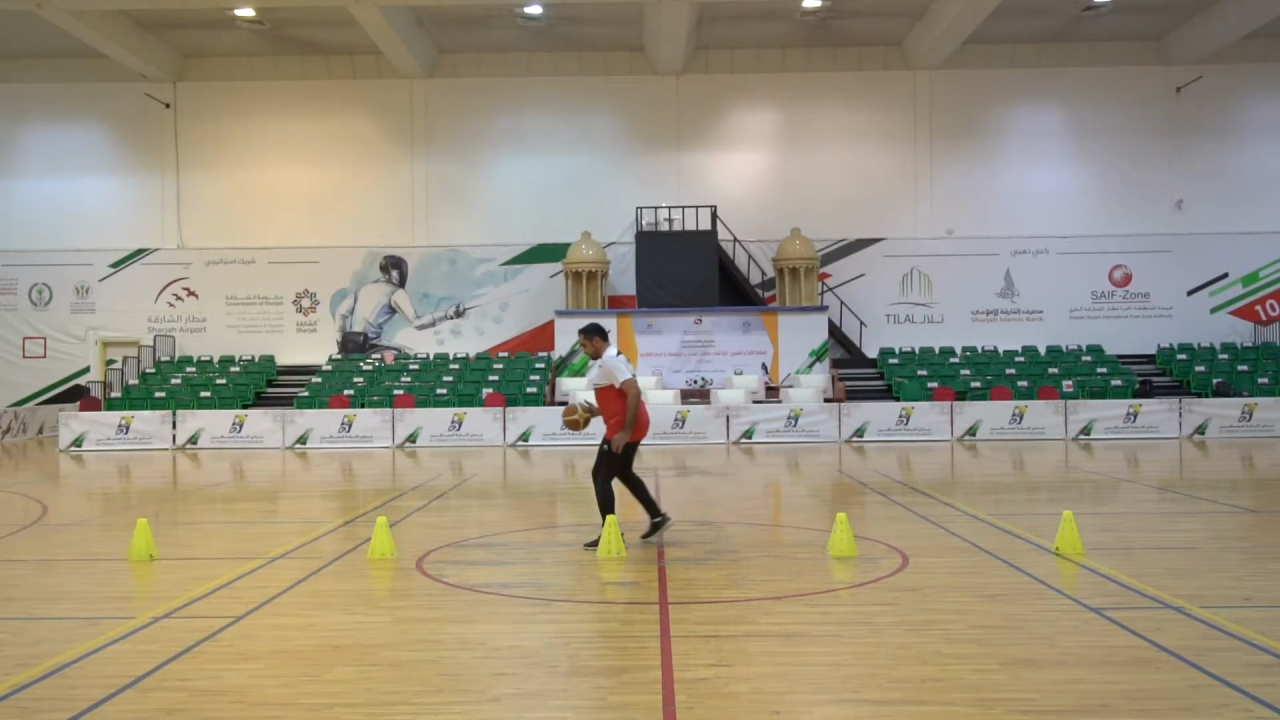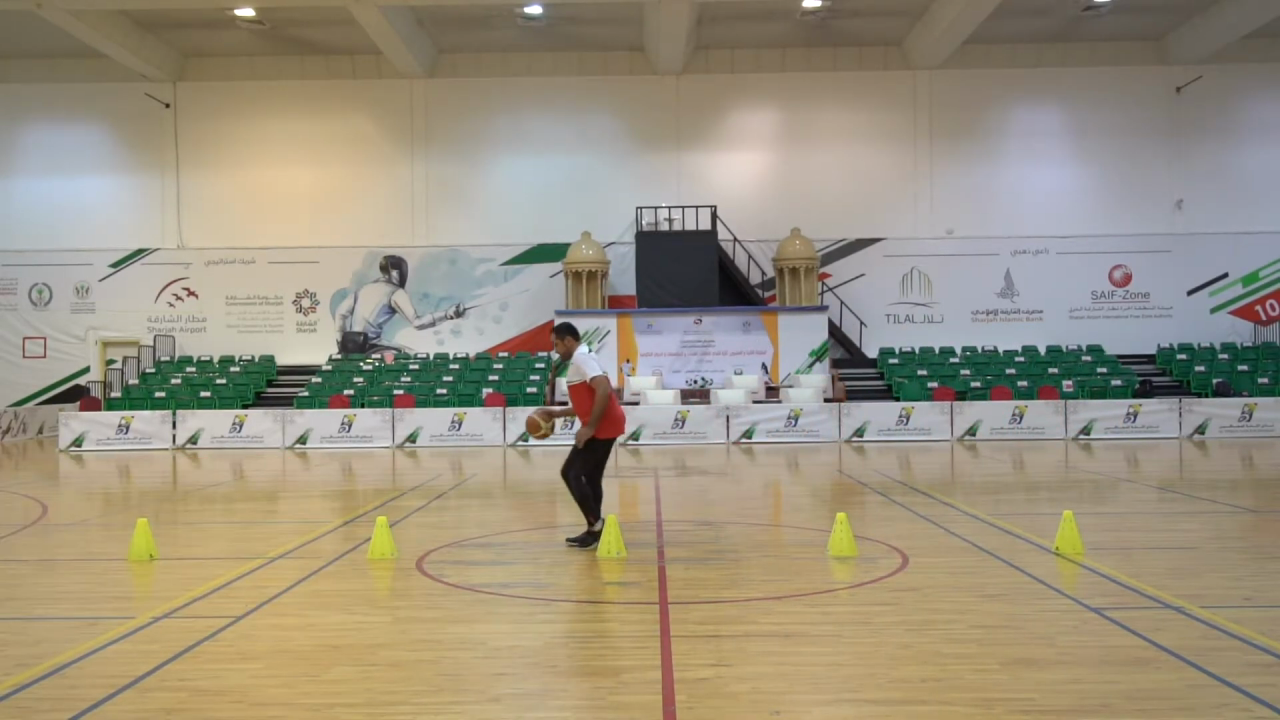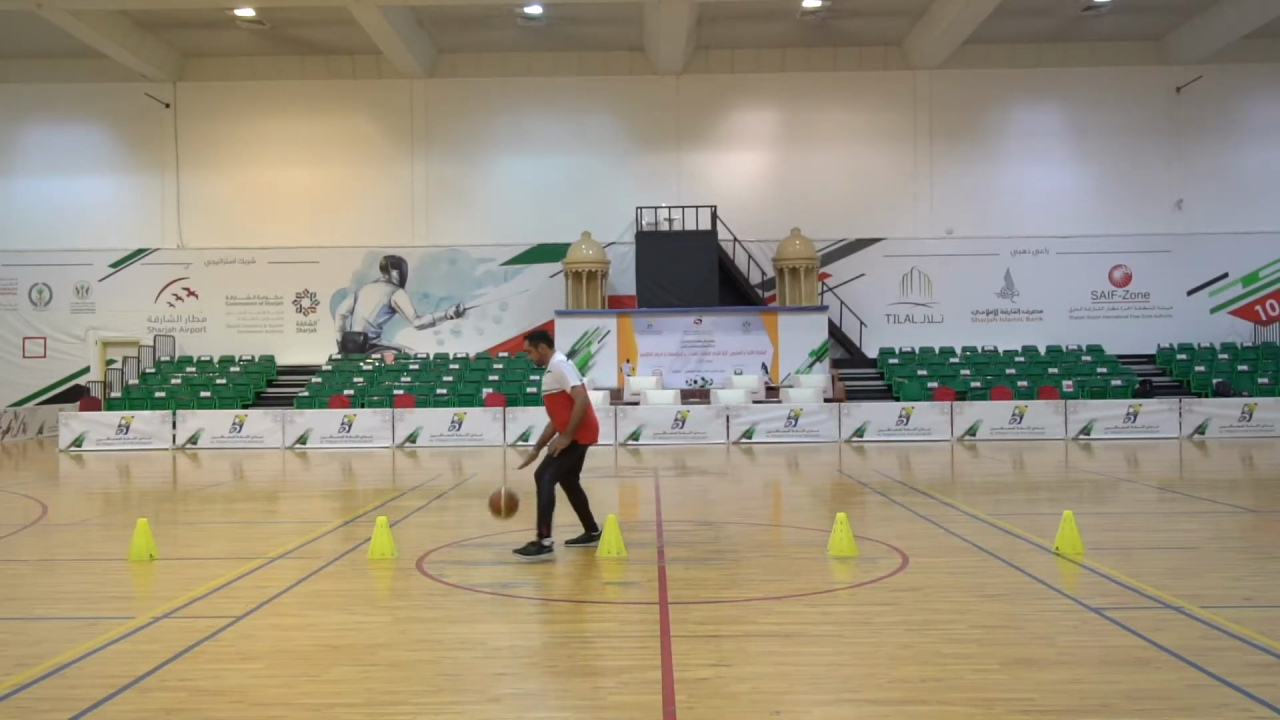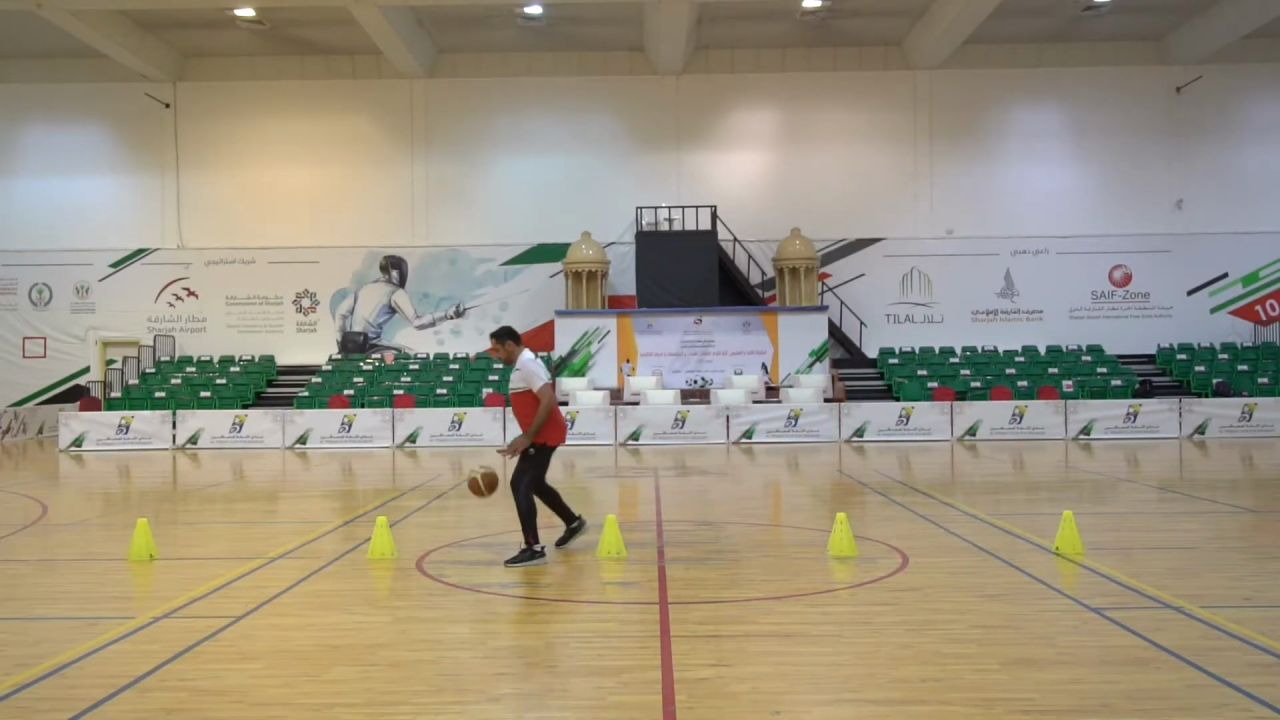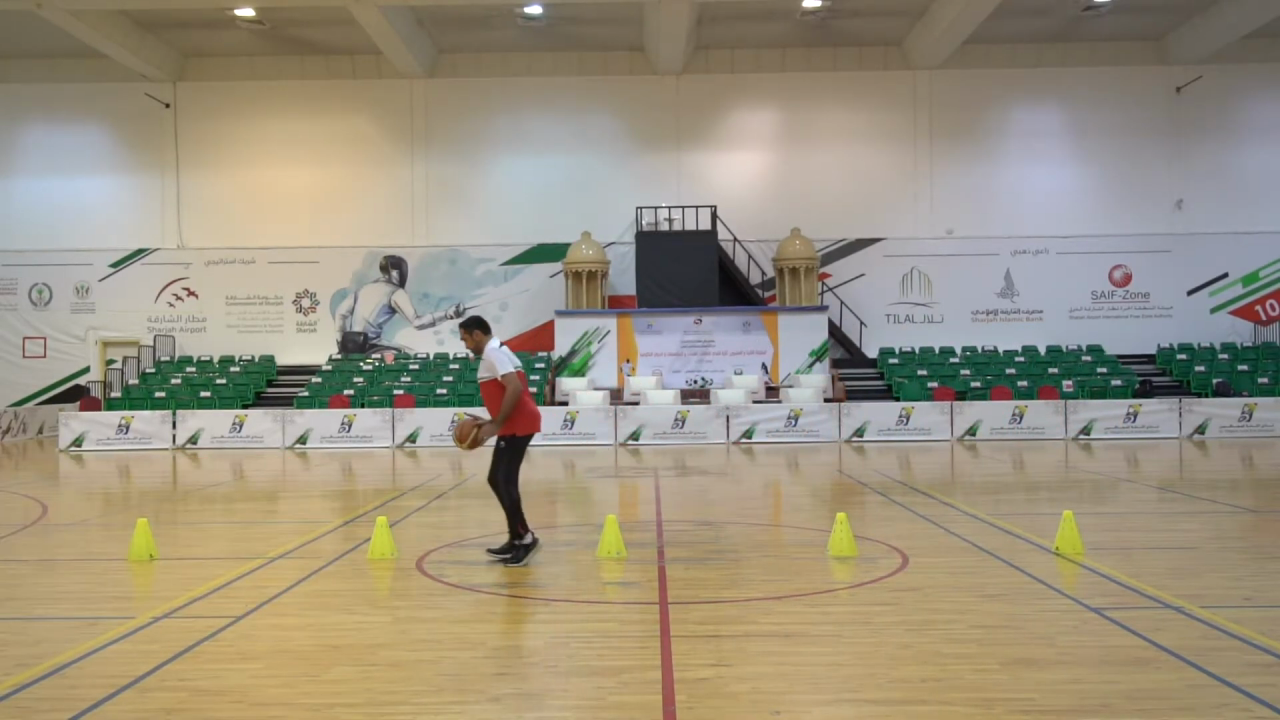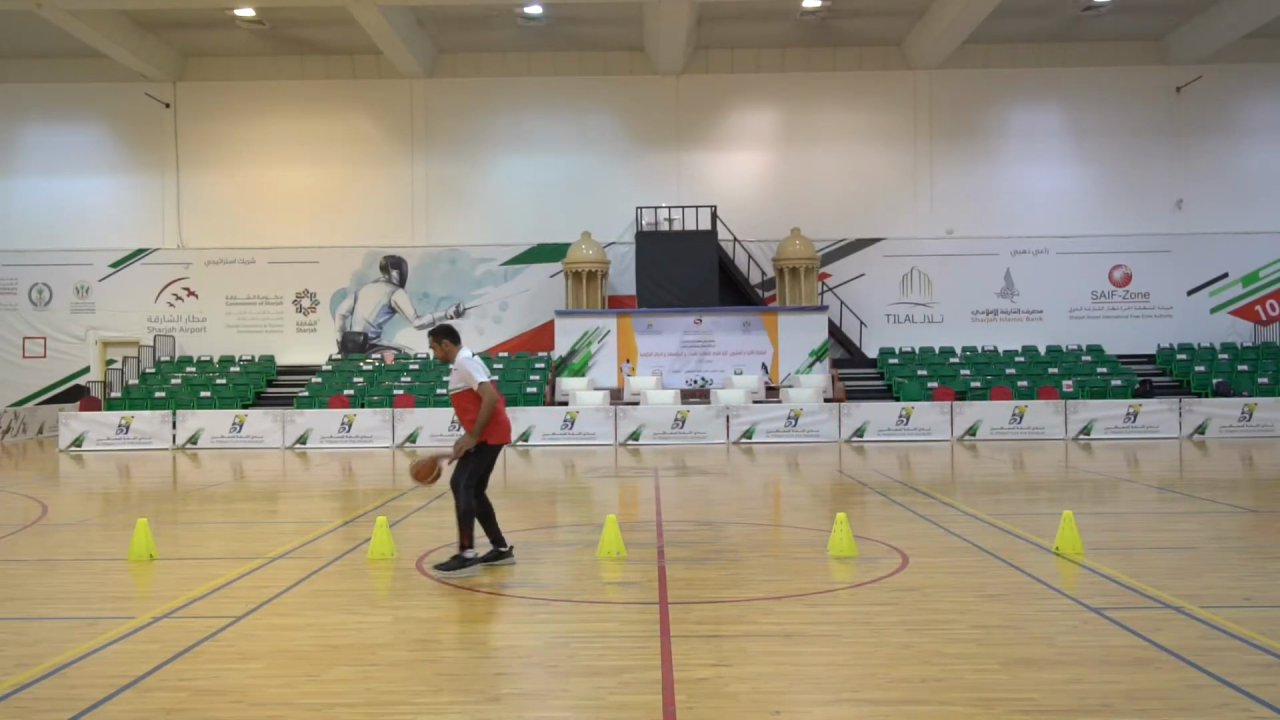
dt=0.2s
person 1, frame 1
left shoulder: (610, 361)
right shoulder: (610, 360)
left elbow: (634, 393)
left wrist: (625, 431)
right wrist: (599, 411)
left hip: (622, 429)
right hip: (629, 428)
left knee: (601, 476)
right knee: (624, 473)
right ankle: (657, 517)
person 1, frame 2
left shoulder: (581, 358)
right shoulder: (584, 358)
left elbow: (604, 390)
left wrist: (590, 427)
right wrist: (560, 413)
left hip: (601, 426)
right hip: (607, 425)
left knee: (570, 472)
right knee: (591, 476)
left ankle: (595, 527)
right ankle: (596, 527)
person 1, frame 3
left shoulder: (560, 366)
right shoulder: (554, 369)
left elbow: (582, 400)
right elbow: (558, 417)
left wrist: (566, 437)
right wrist: (536, 450)
left hip: (577, 434)
right hip: (576, 434)
left knee: (544, 477)
right knee: (568, 481)
left ankle: (544, 541)
right ankle: (592, 531)
person 1, frame 4
left shoulder: (527, 364)
right shoulder: (522, 366)
left elbow: (549, 400)
left wrist: (527, 437)
right wrist: (521, 440)
left hip: (543, 434)
right hip: (542, 434)
left knee: (521, 484)
right knee: (535, 483)
left ankle: (533, 548)
right ankle: (573, 522)
person 1, frame 5
left shoulder: (493, 353)
right shoulder: (499, 352)
left elbow: (515, 388)
left wrist: (496, 424)
right wrist: (493, 423)
left hip: (516, 426)
right hip: (518, 424)
left knee: (501, 480)
right knee: (501, 479)
left ankle: (524, 539)
right ankle: (517, 539)
person 1, frame 6
left shoulder: (465, 363)
right shoulder: (465, 363)
left elbow: (491, 398)
left wrist: (471, 437)
right wrist: (467, 440)
left hip: (488, 435)
right hip: (488, 435)
left knee: (461, 485)
right knee: (472, 491)
left ankle: (466, 553)
right ankle: (501, 548)
